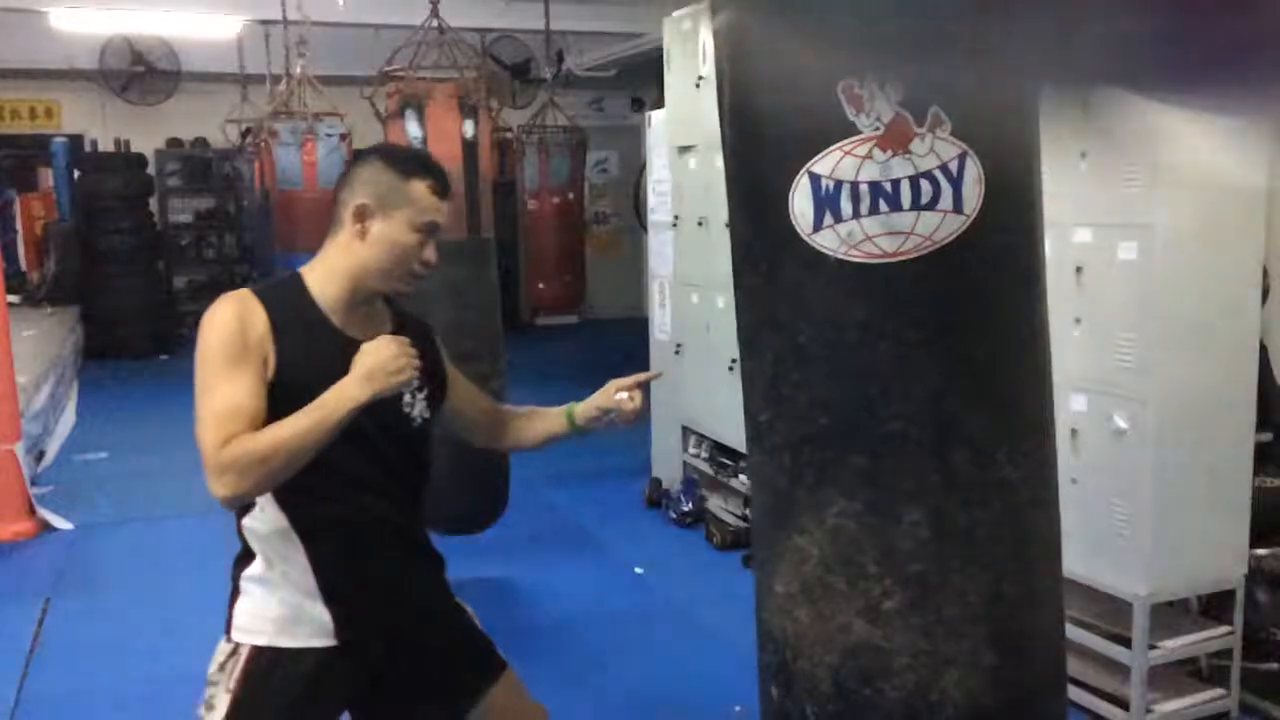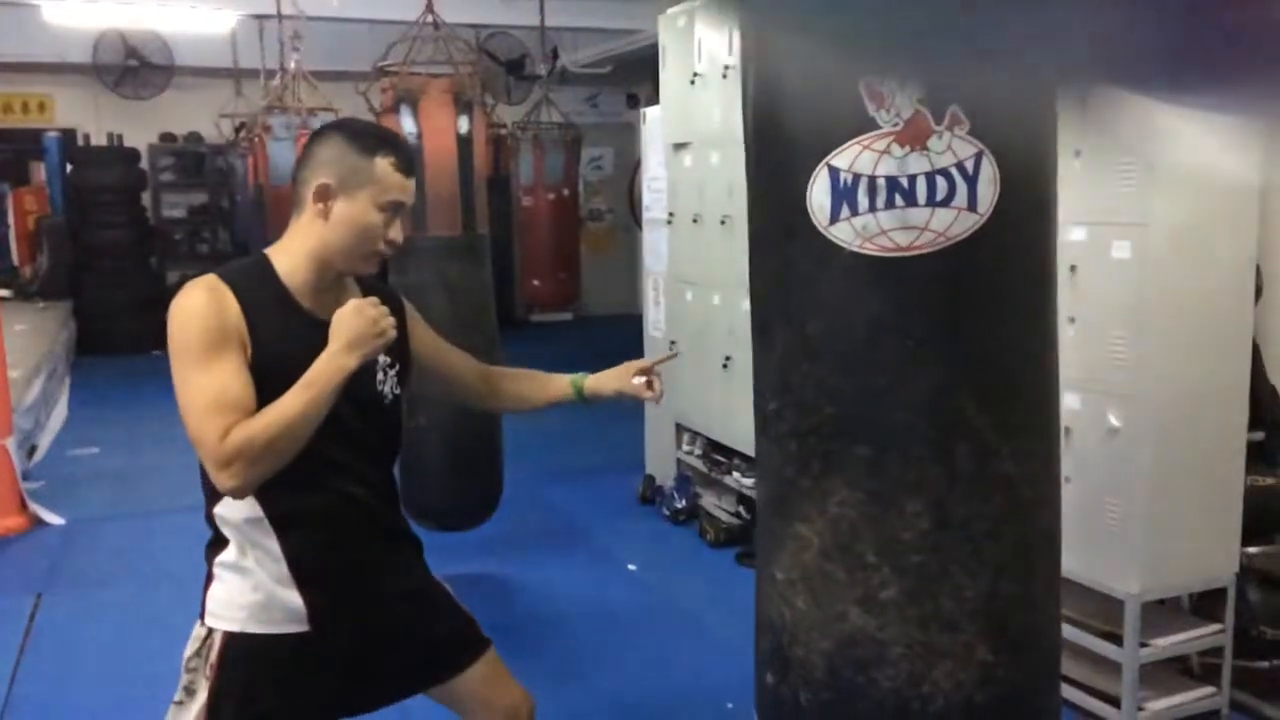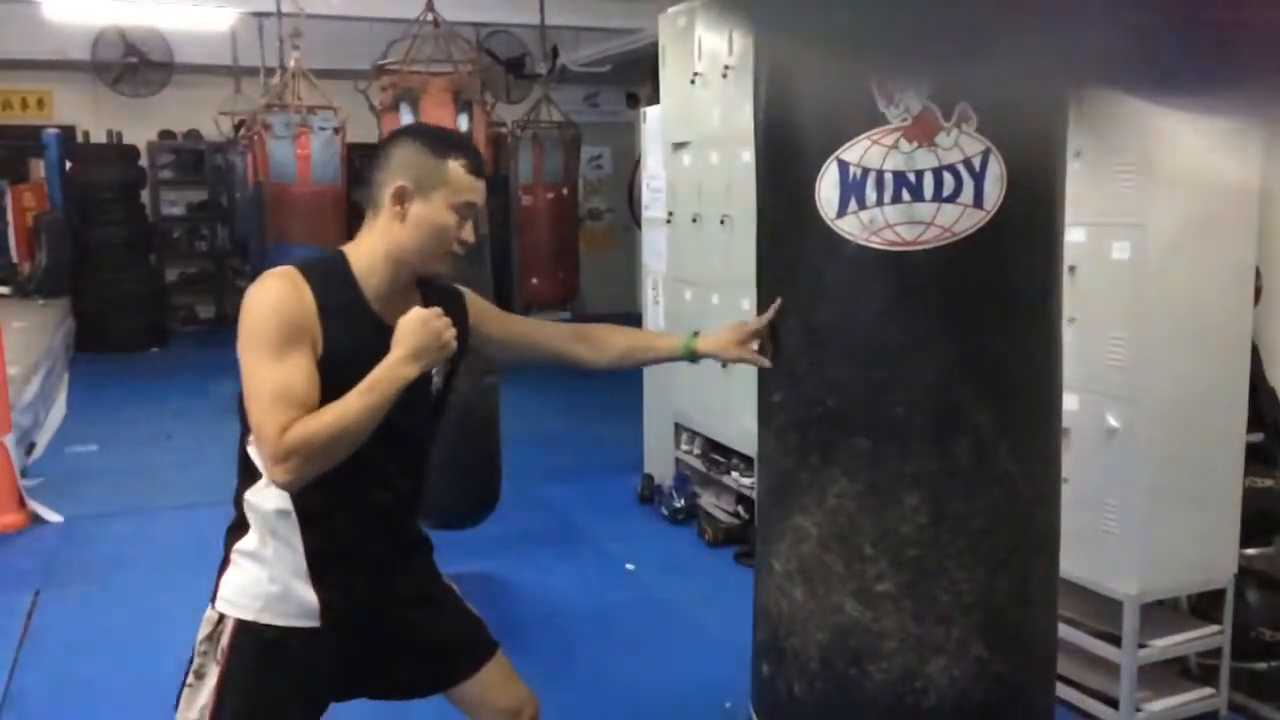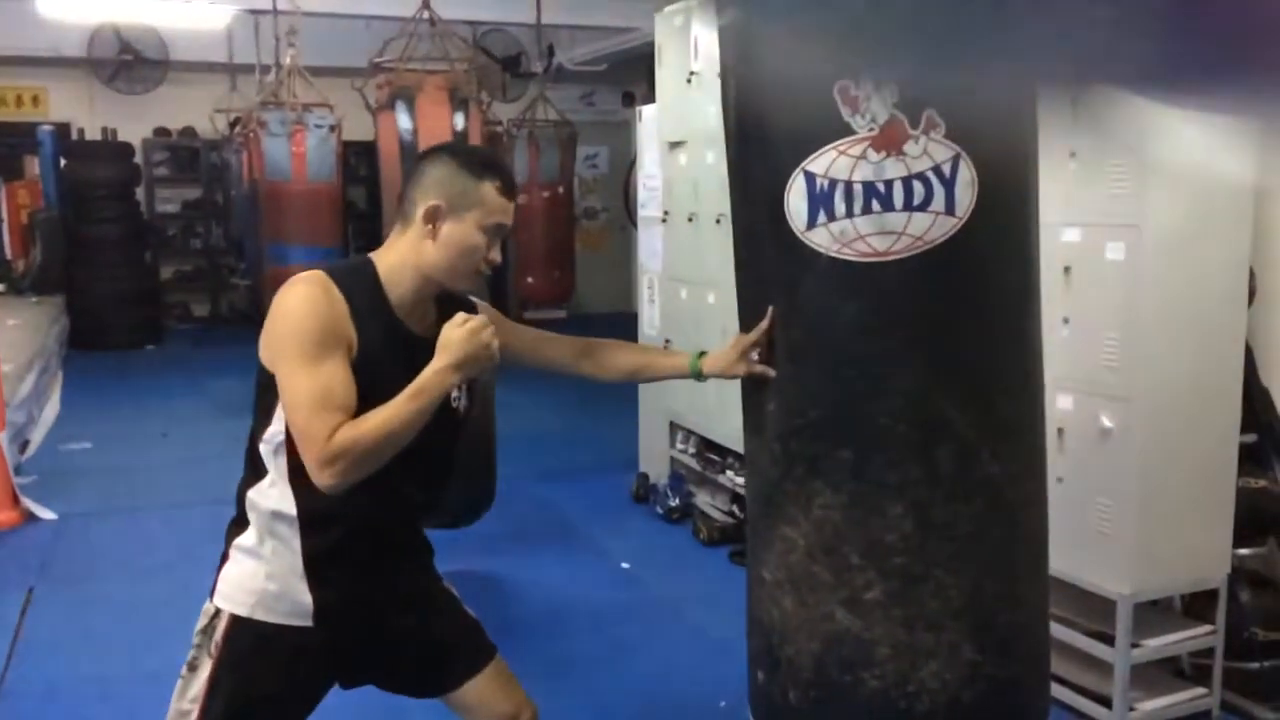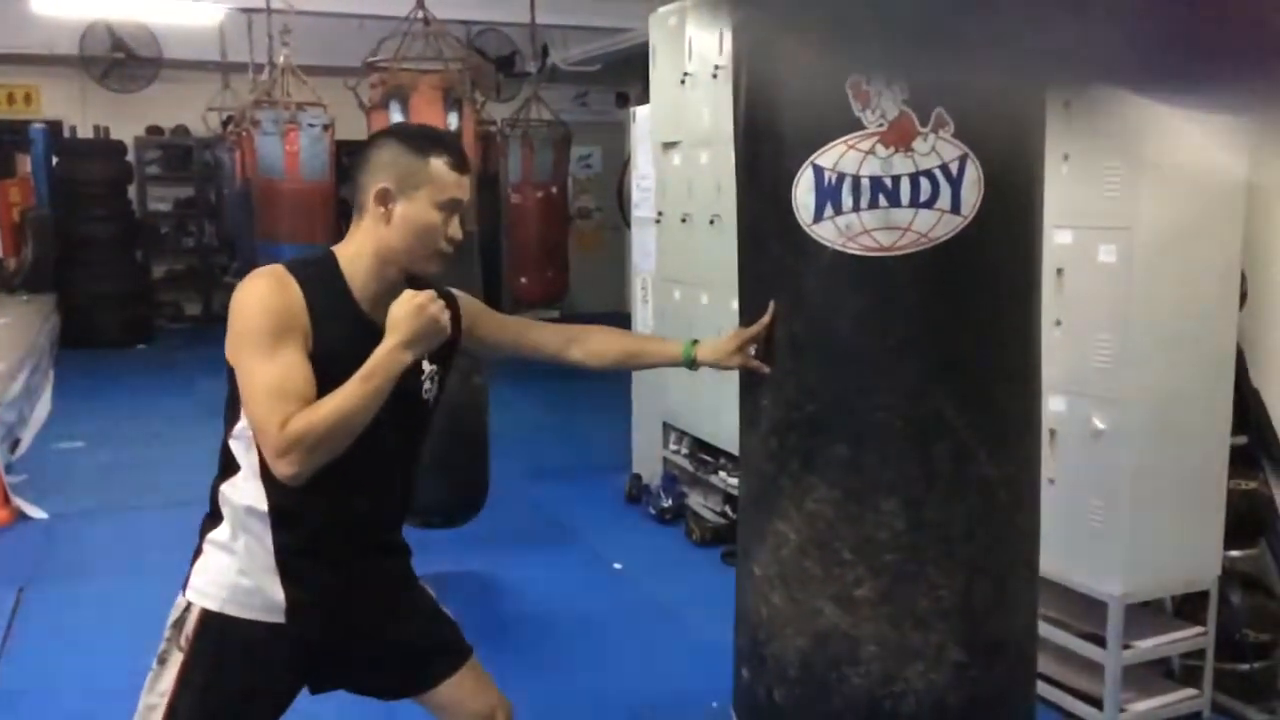
dt=0.7s
person 1, frame 1
left shoulder: (413, 338)
right shoulder: (245, 318)
left elbow: (493, 426)
right elbow: (229, 477)
left wrist: (583, 414)
right wrist: (356, 388)
left hip: (409, 597)
right hip: (292, 621)
person 1, frame 2
left shoulder: (385, 308)
right shoulder: (213, 305)
left elbow: (483, 383)
right elbow: (232, 467)
left wrist: (592, 384)
right wrist: (340, 356)
left hip: (387, 575)
right hip: (268, 608)
person 1, frame 3
left shoulder: (449, 307)
right shoulder: (286, 297)
left elbow: (578, 342)
right elbow: (287, 460)
left wrist: (700, 345)
right wrist: (403, 362)
left hip: (394, 570)
right hip: (280, 598)
person 1, frame 4
left shoulder: (463, 316)
right shoulder: (315, 302)
left elbow: (583, 355)
right elbow: (331, 464)
left wrist: (703, 363)
right wrist: (447, 370)
left hip: (395, 571)
right hip: (281, 591)
person 1, frame 5
left shoulder: (442, 310)
right shoulder: (274, 295)
left elbow: (573, 342)
right elbow: (290, 455)
left wrist: (697, 352)
right wrist: (399, 349)
left hip: (373, 574)
right hip: (254, 590)
